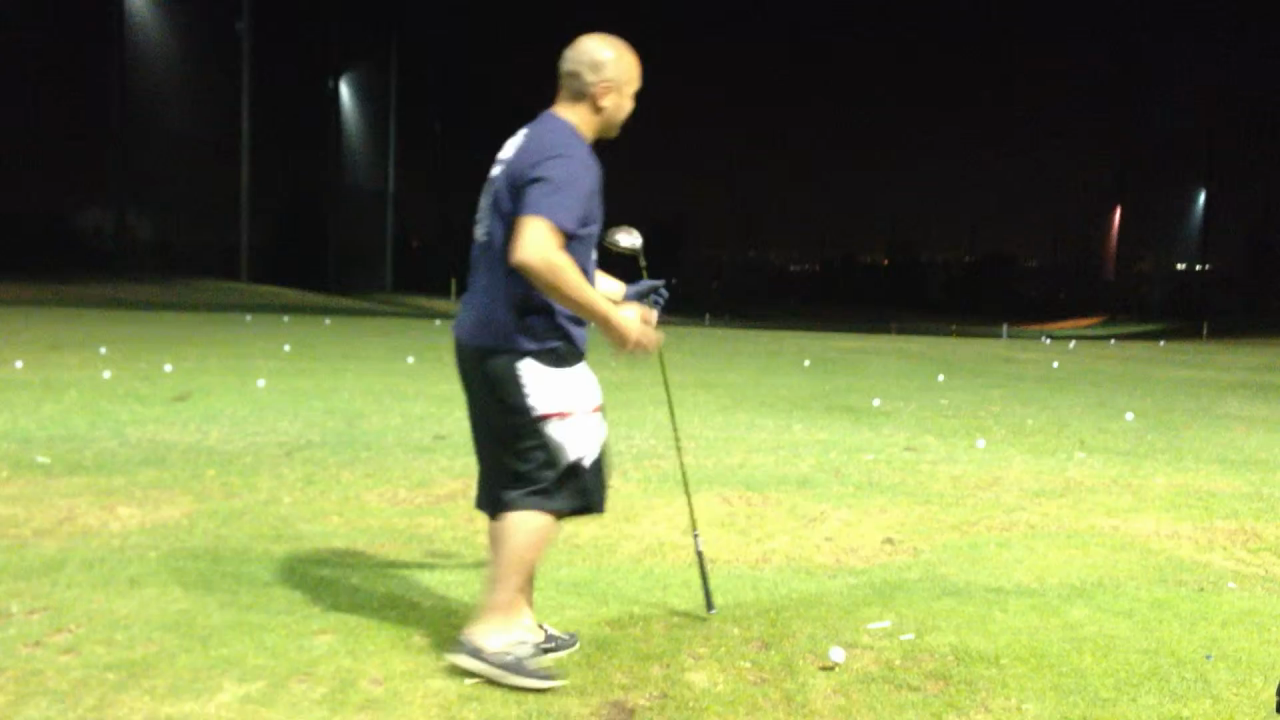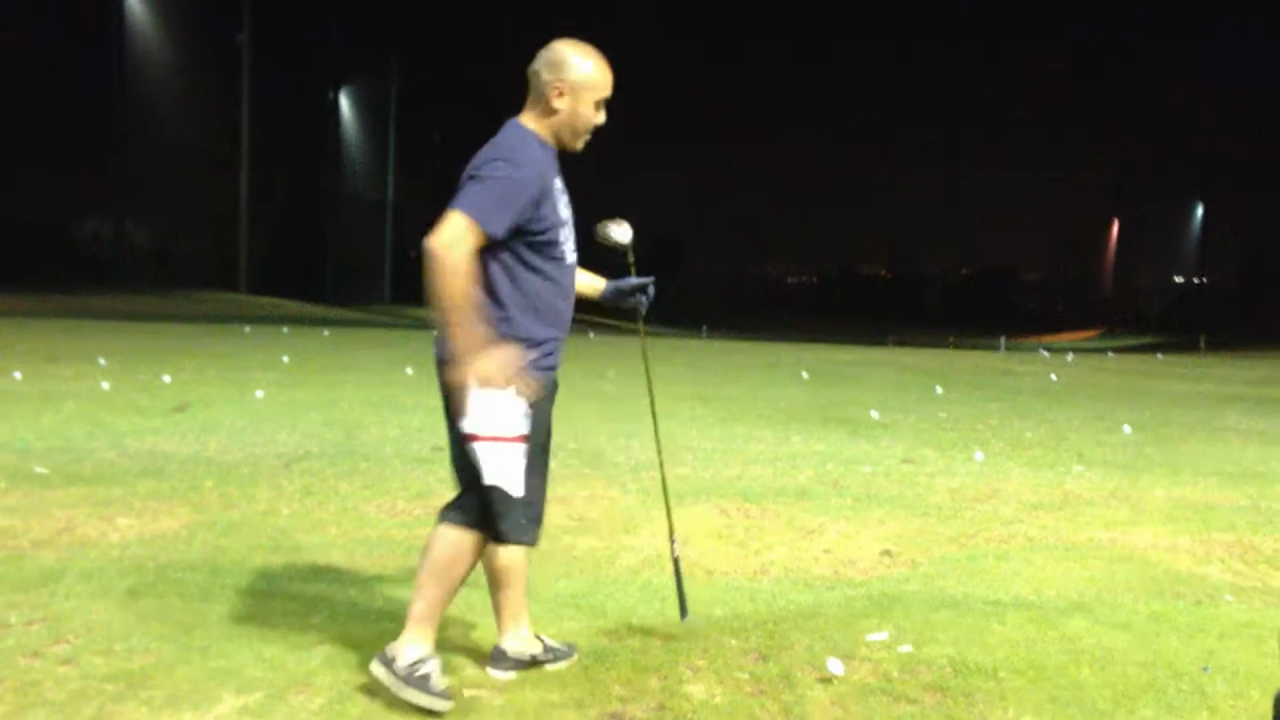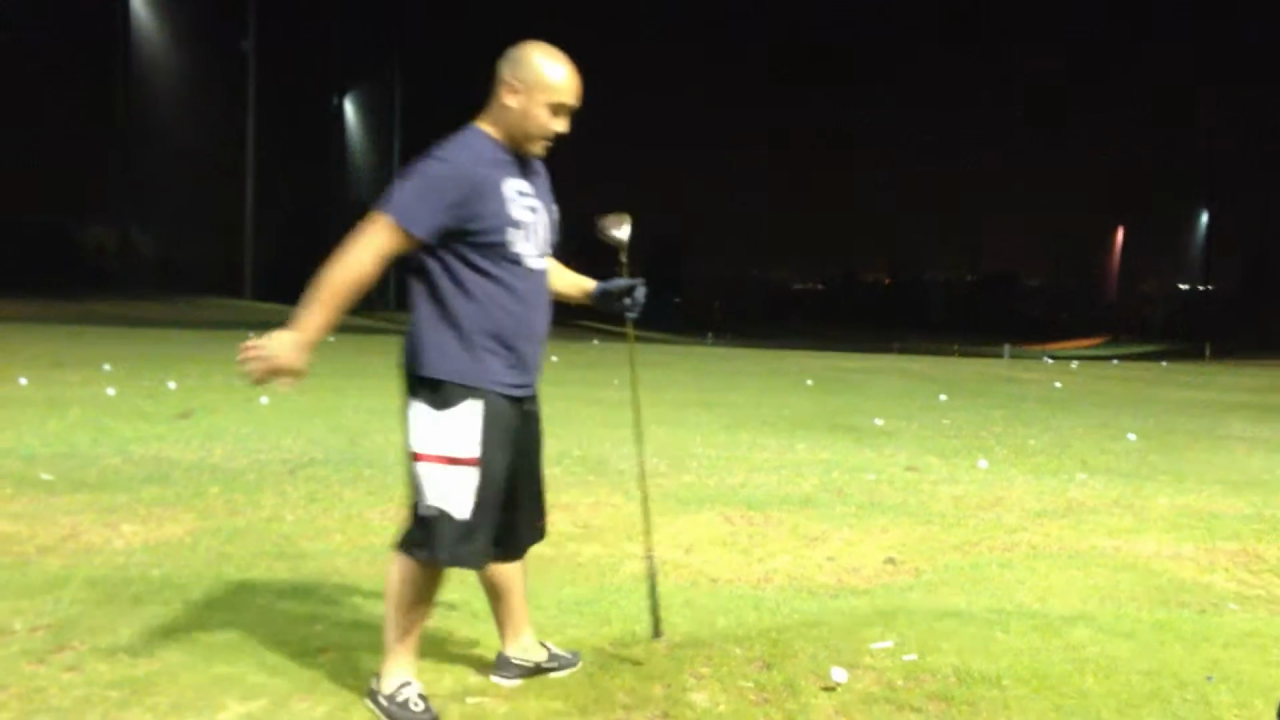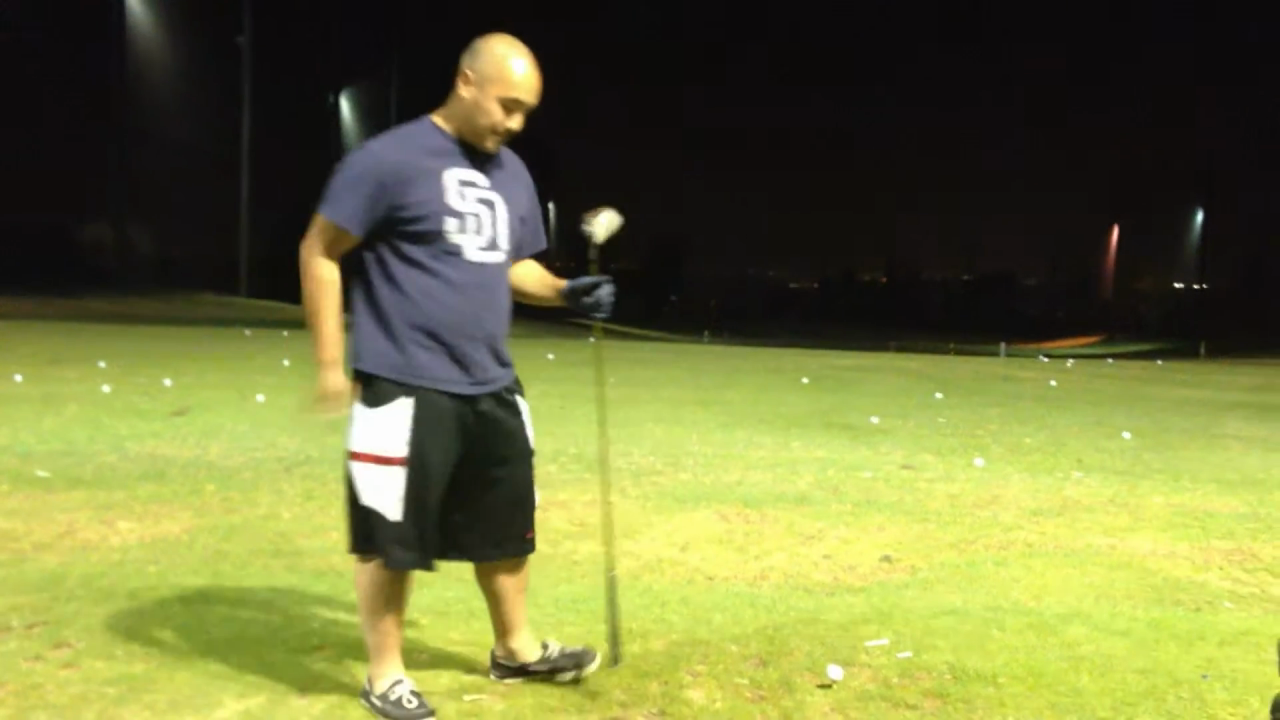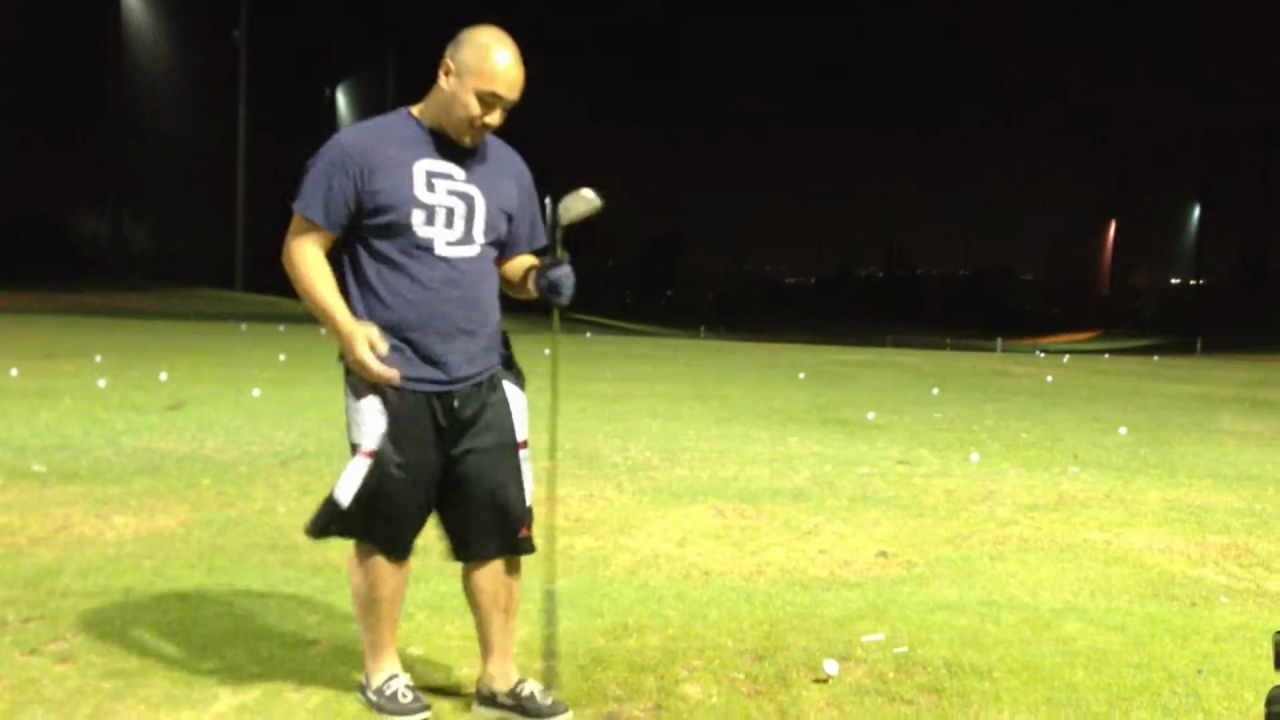
dt=0.2s
person 1, frame 1
left shoulder: (533, 142)
right shoulder: (568, 157)
right elbow: (531, 254)
left wrist: (622, 290)
right wrist: (612, 317)
left hip: (487, 343)
right hip: (529, 348)
left knee: (526, 484)
right knee: (550, 483)
left ankle: (515, 622)
right ankle: (490, 630)
person 1, frame 2
left shoulder: (546, 161)
right shoulder: (517, 164)
right elbow: (447, 246)
left wrist: (610, 290)
right wrist: (473, 349)
left hip: (518, 370)
right hip: (497, 368)
left knee: (515, 505)
right knee: (487, 505)
left ankle: (517, 638)
right ankle: (410, 647)
person 1, frame 3
left shoulder: (533, 173)
right shoulder: (459, 168)
right elbow: (368, 249)
left wrist: (595, 291)
right wrist: (299, 335)
left hip: (515, 386)
right hip: (458, 386)
left knee: (509, 522)
right knee: (440, 526)
left ankle: (519, 648)
person 1, frame 4
left shoulder: (512, 173)
right shoulder: (390, 160)
right elbow: (319, 251)
left wrist: (565, 291)
right wrist: (330, 359)
left hip: (490, 387)
right hip: (407, 388)
left knee: (505, 523)
right knee: (392, 531)
left ankle: (519, 648)
person 1, frame 5
left shoulder: (507, 167)
right shoulder: (361, 149)
right elbow: (301, 247)
left wrist: (540, 280)
right wrist: (345, 328)
left hip: (482, 382)
right hip: (390, 384)
left knee: (499, 529)
right knee: (381, 532)
